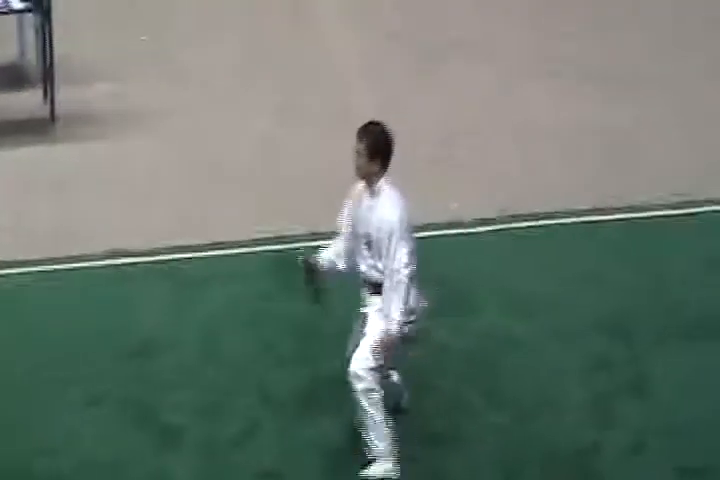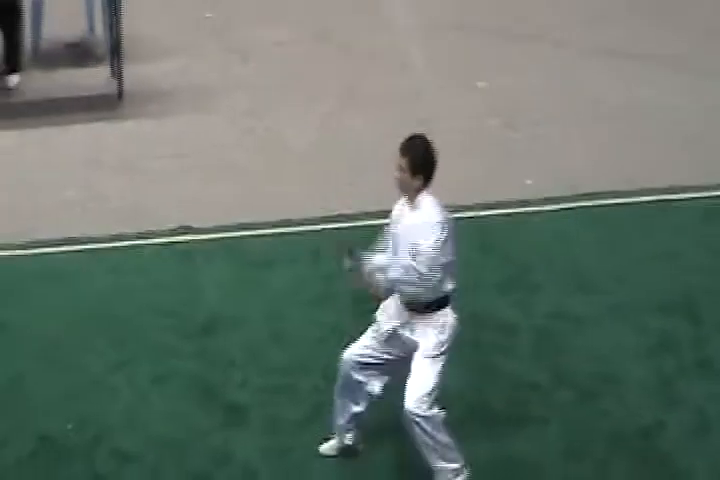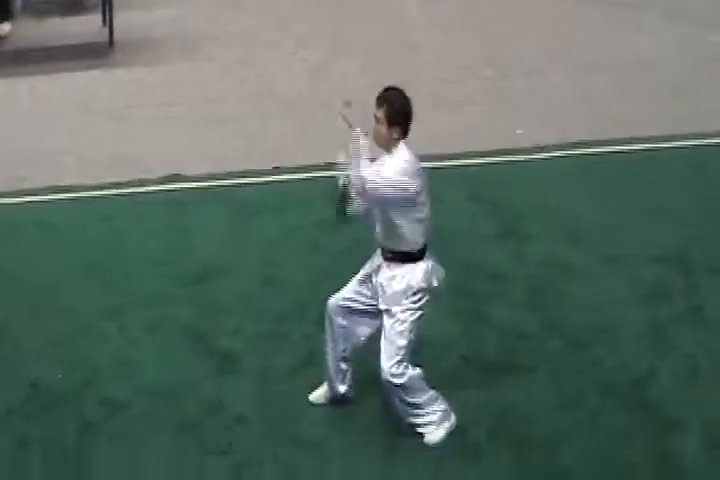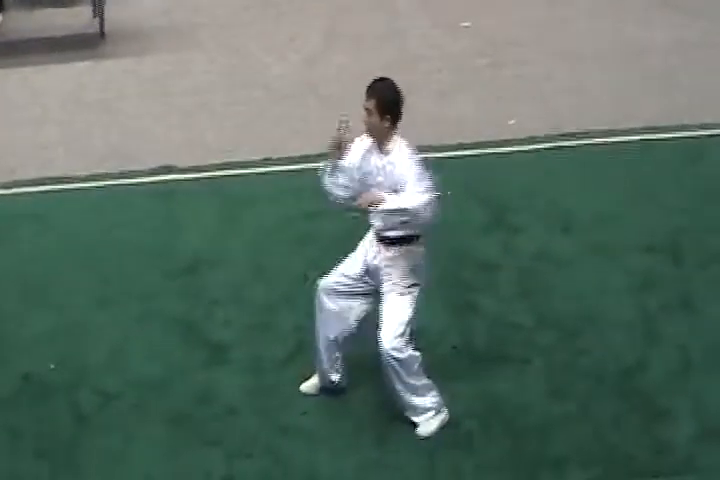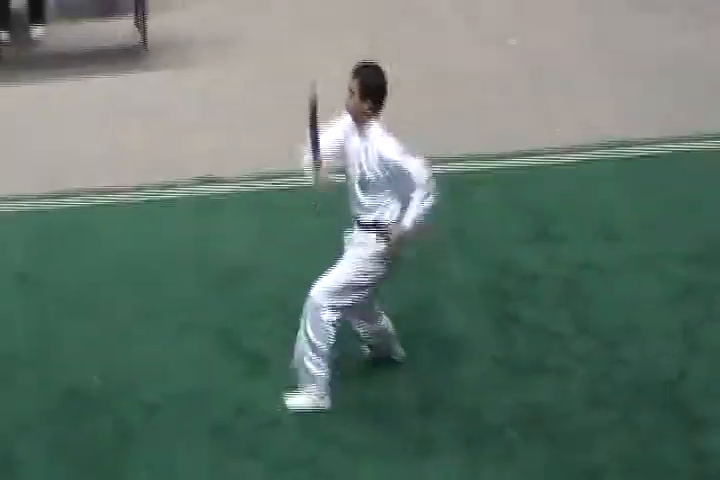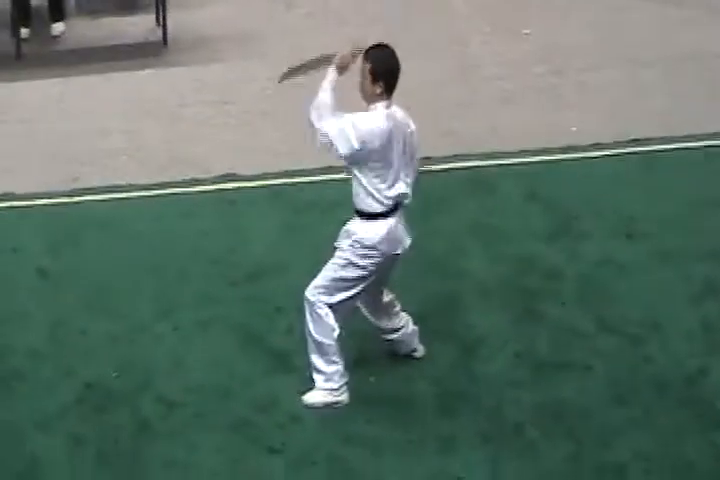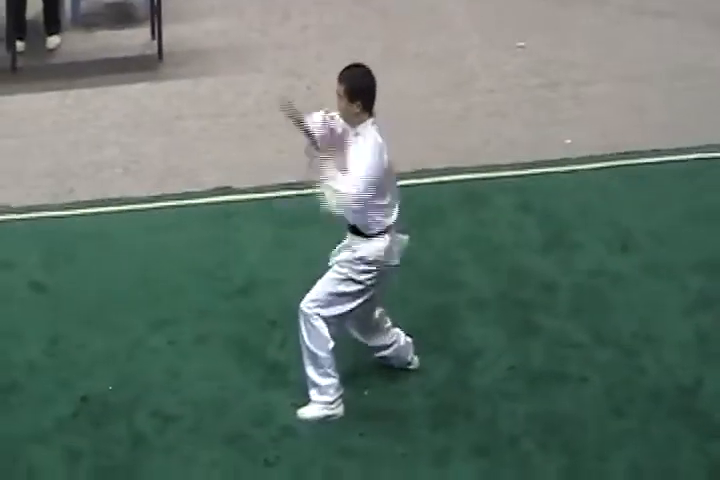
dt=0.5s
person 1, frame 1
left shoulder: (390, 208)
right shoulder: (358, 193)
left elbow: (399, 269)
right elbow: (345, 240)
left wrist: (393, 327)
right wrist: (324, 258)
left hip: (393, 301)
right hip: (373, 294)
left knee: (362, 372)
right knee: (369, 363)
right ankle: (391, 396)
person 1, frame 2
left shoulder: (430, 219)
right shoulder: (404, 209)
left elbow: (420, 272)
right elbow: (390, 252)
left wrist: (382, 279)
right wrist: (372, 266)
left hip: (431, 322)
right hip: (401, 312)
left knee: (417, 406)
right knee: (353, 362)
right ankle: (345, 437)
person 1, frame 3
left shoulder: (402, 169)
right shoulder: (391, 159)
left elbow: (366, 190)
right elbow: (362, 200)
right wrist: (358, 181)
left hip: (407, 275)
right hip: (386, 262)
left knee: (393, 368)
right knee: (340, 307)
left ankle: (438, 417)
right ankle: (338, 385)
person 1, frame 4
left shoulder: (405, 161)
right shoulder: (364, 146)
left elbow: (423, 209)
right elbow: (338, 193)
left wrist: (383, 201)
right wrist: (337, 160)
left hip: (403, 257)
right hip: (374, 245)
left knee: (392, 345)
right knee: (330, 290)
left ankle: (430, 409)
right ankle: (329, 374)
person 1, frame 5
left shoulder: (383, 147)
right shoulder: (349, 125)
left elbow: (425, 183)
right elbow: (323, 147)
left wrist: (405, 229)
right wrist: (317, 159)
left hip: (380, 240)
right hip: (363, 230)
left knee: (321, 299)
right knee: (355, 297)
left ankle: (314, 389)
right ankle: (385, 345)
person 1, frame 6
left shoulder: (370, 126)
right shoulder: (402, 122)
left elbow: (323, 122)
right elbow: (408, 172)
left wrist: (333, 73)
left hip: (369, 233)
right hip: (390, 225)
left knee: (319, 297)
right knee: (372, 294)
left ankle: (332, 386)
right ankle: (408, 341)
person 1, frame 7
left shoulder: (367, 150)
right shoulder: (357, 130)
left elbow: (344, 202)
right elbow: (327, 126)
left wrist: (329, 167)
right wrist: (320, 125)
left hip: (368, 247)
right hip: (373, 241)
left knee: (314, 309)
right knee: (360, 310)
left ankle: (326, 399)
right ankle: (402, 352)
